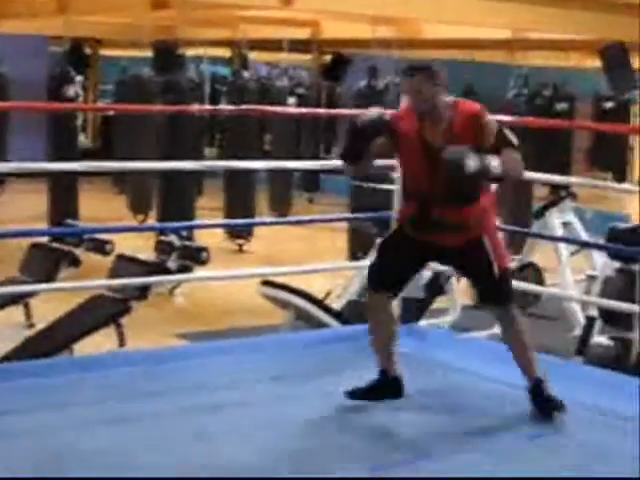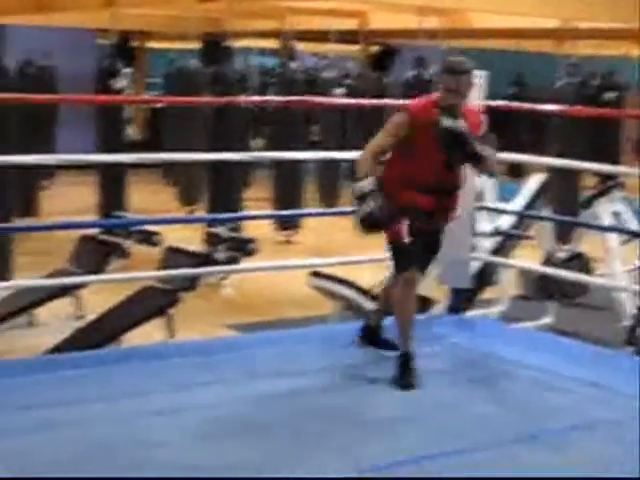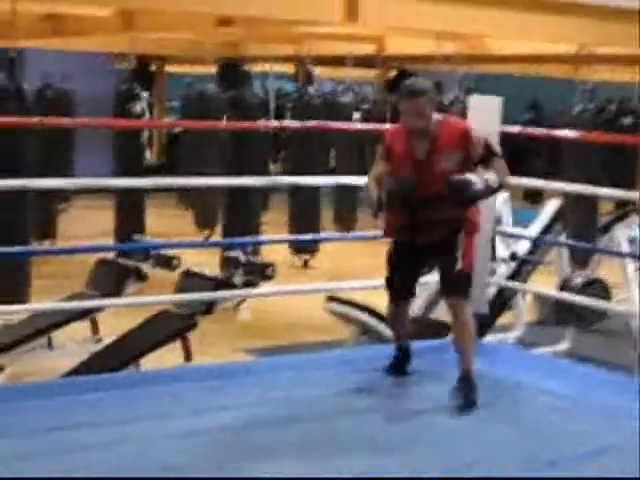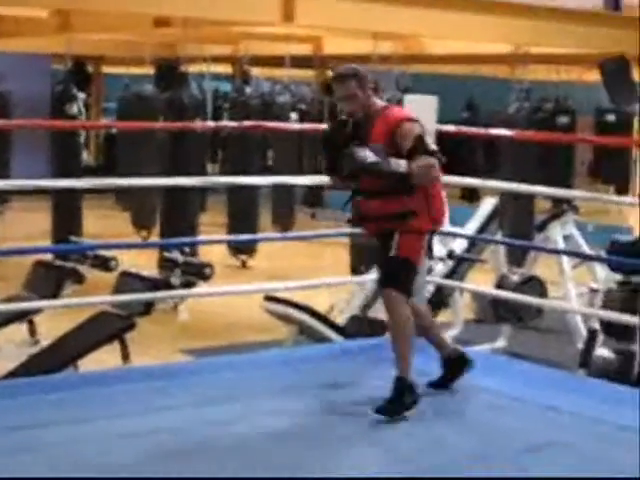
dt=0.4s
person 1, frame 1
left shoulder: (476, 119)
right shoulder: (400, 122)
left elbow: (515, 168)
right elbow: (355, 164)
left wrist: (480, 167)
right wrist: (359, 139)
left hip: (468, 229)
right hip: (418, 226)
left knee: (501, 306)
right knee: (377, 291)
left ankle: (536, 386)
right ankle: (388, 378)
person 1, frame 2
left shoulder: (474, 120)
right shoulder: (414, 116)
left elbow: (490, 165)
right elbow: (370, 154)
left wrist: (470, 147)
right wrist: (367, 195)
left hip: (436, 213)
right hip: (402, 207)
left knee: (406, 274)
right knee: (408, 271)
left ankle: (371, 327)
right ankle: (405, 358)
person 1, frame 3
left shoulder: (460, 134)
right shoulder: (392, 140)
left elbow: (499, 168)
right elbow: (375, 183)
left wrist: (479, 184)
right wrist: (387, 195)
left hip: (452, 228)
right hip: (409, 228)
left knee: (457, 300)
right knee: (398, 294)
left ankle: (467, 378)
right ankle: (402, 350)
person 1, frame 4
left shoulder: (402, 125)
right shoulder: (353, 127)
left elbow: (433, 171)
right elbow: (339, 173)
left wrist: (383, 165)
right wrist: (336, 147)
left hip: (411, 221)
right hip: (386, 223)
left knee: (394, 293)
right knee: (402, 297)
left ankle: (405, 387)
right ankle: (452, 358)
